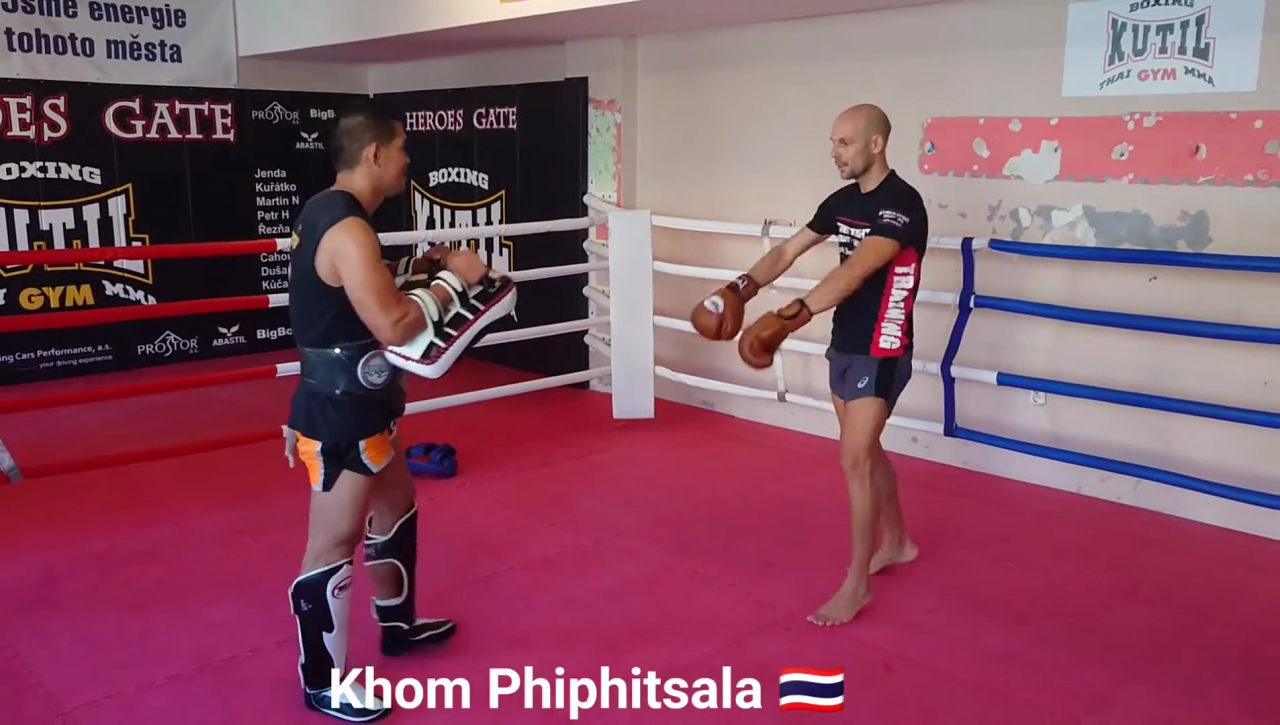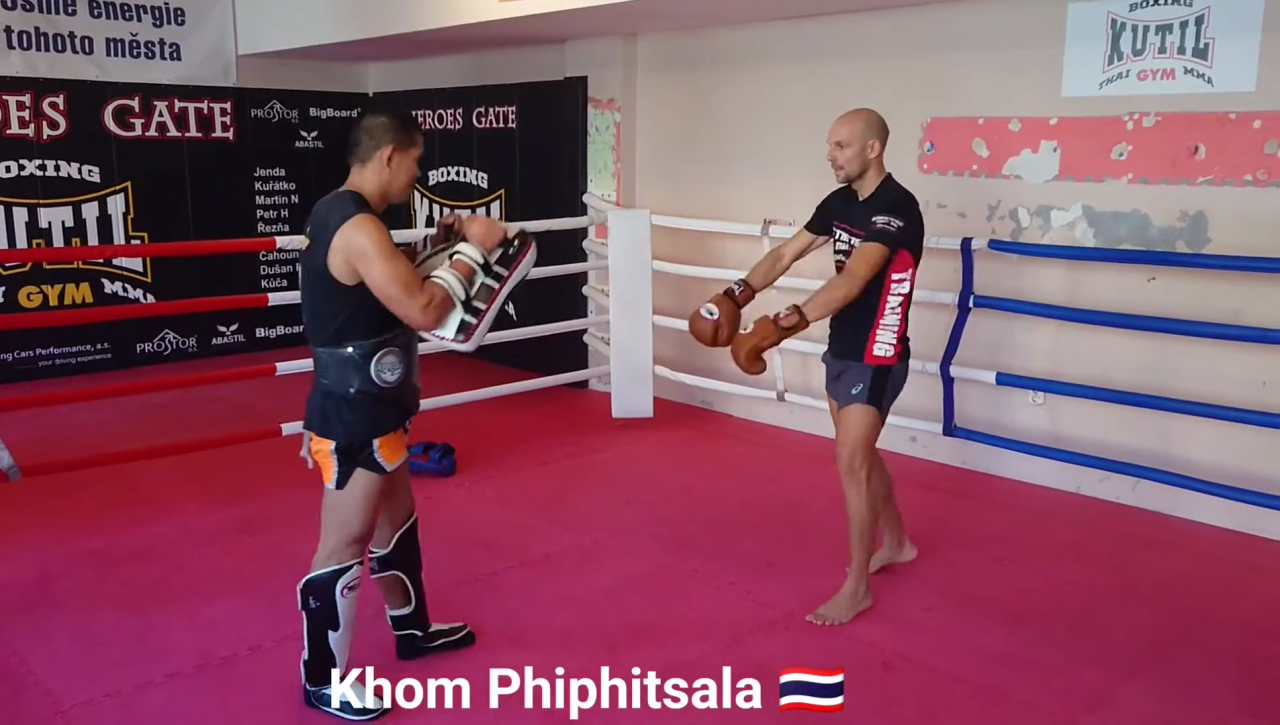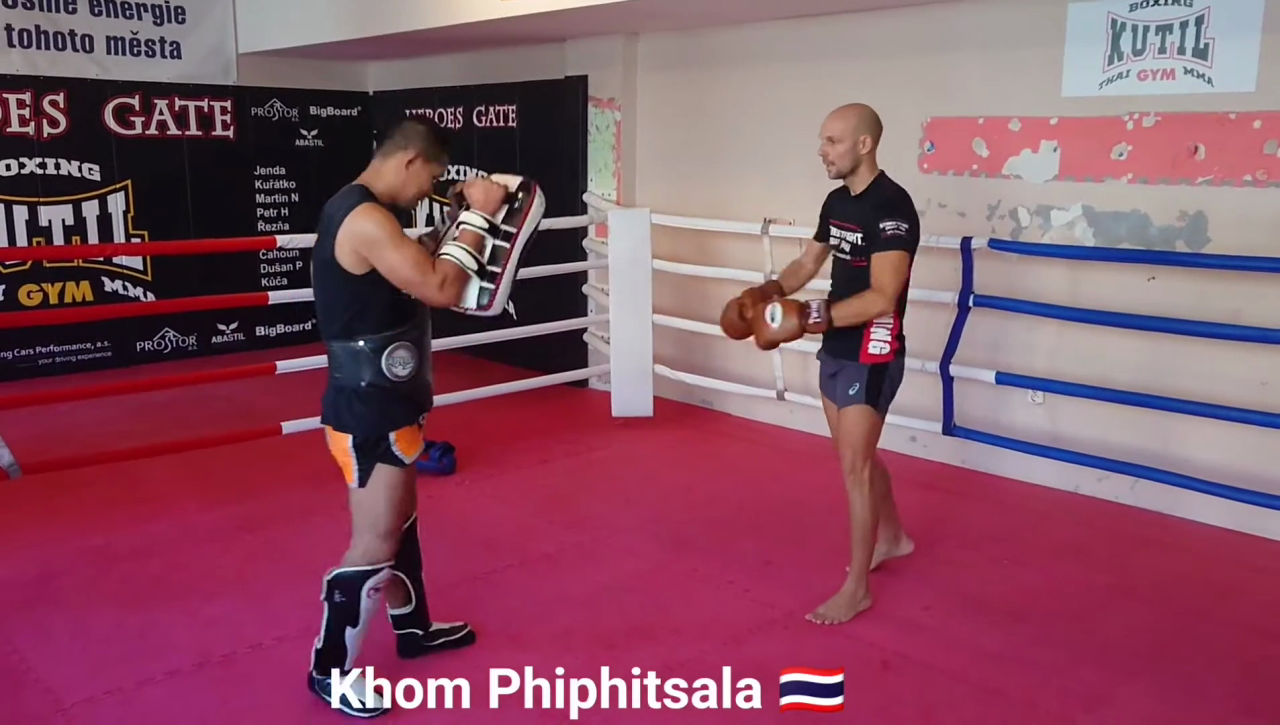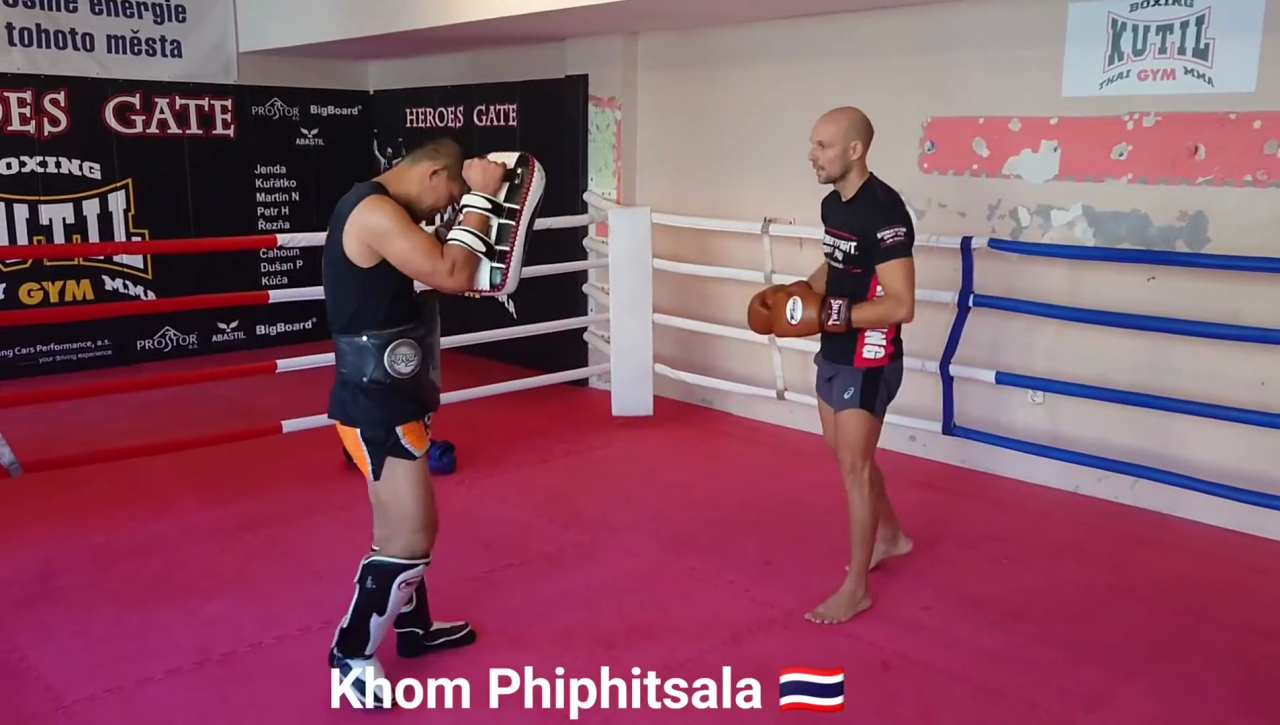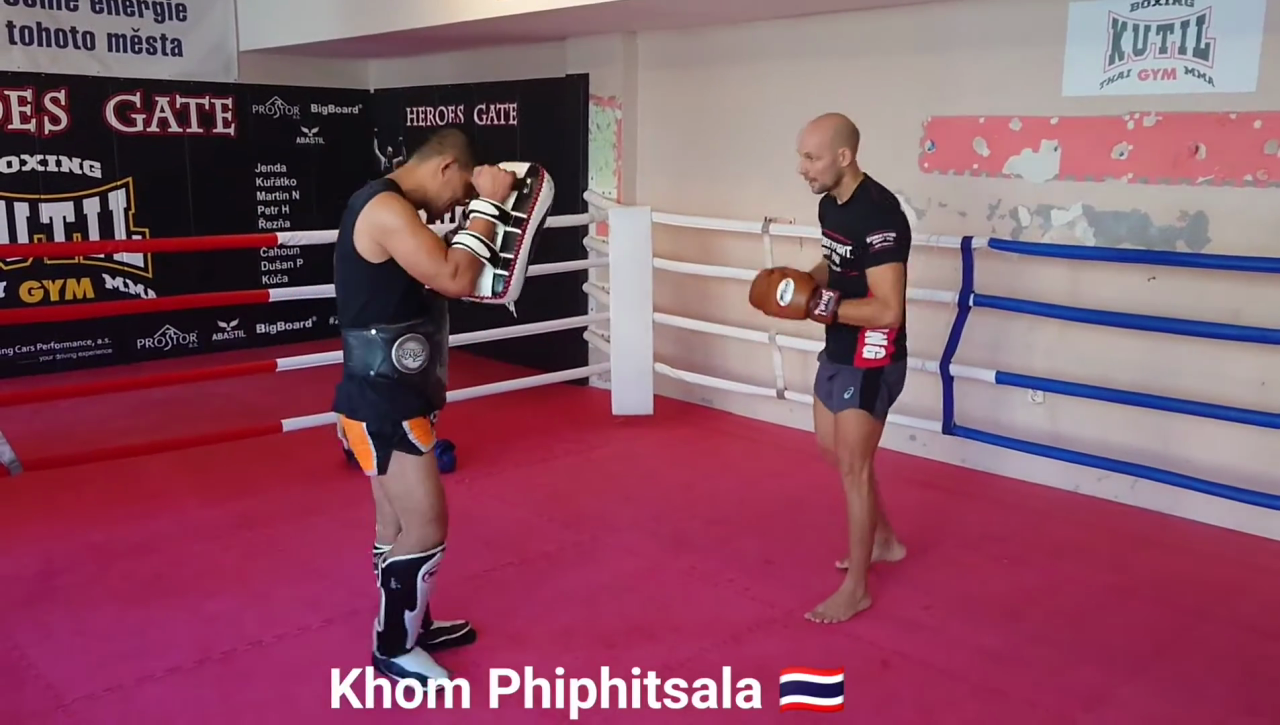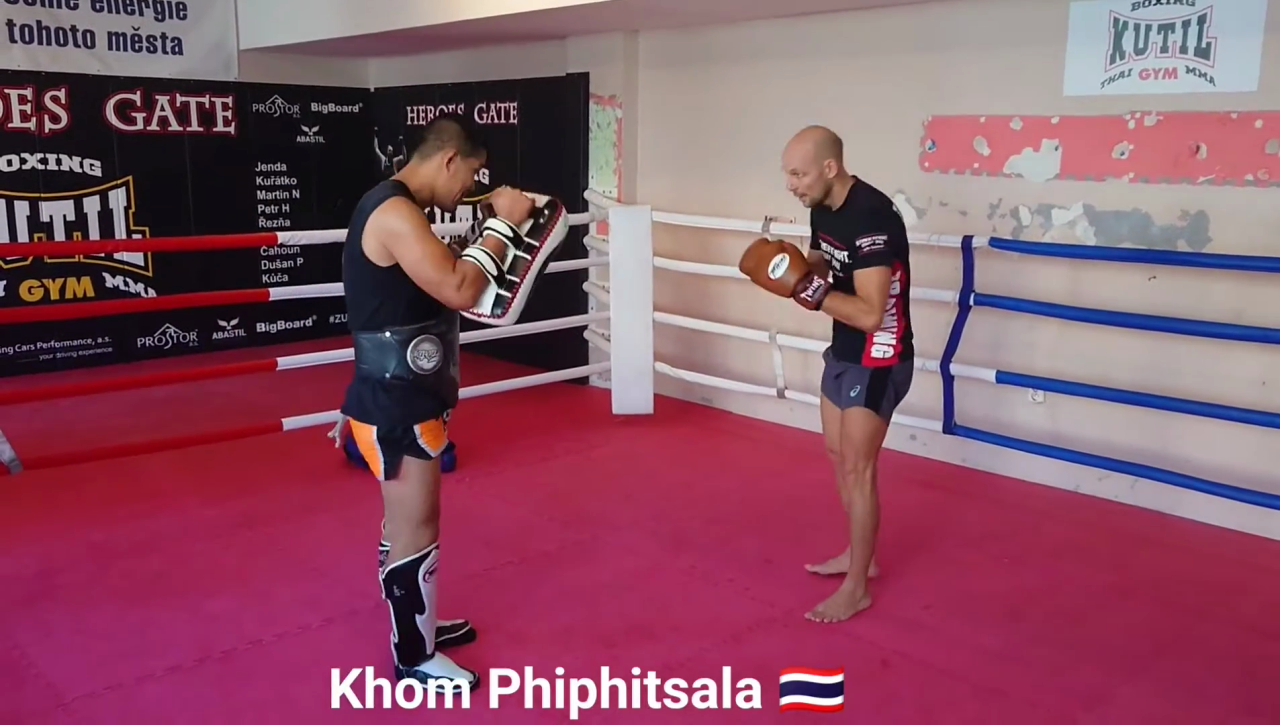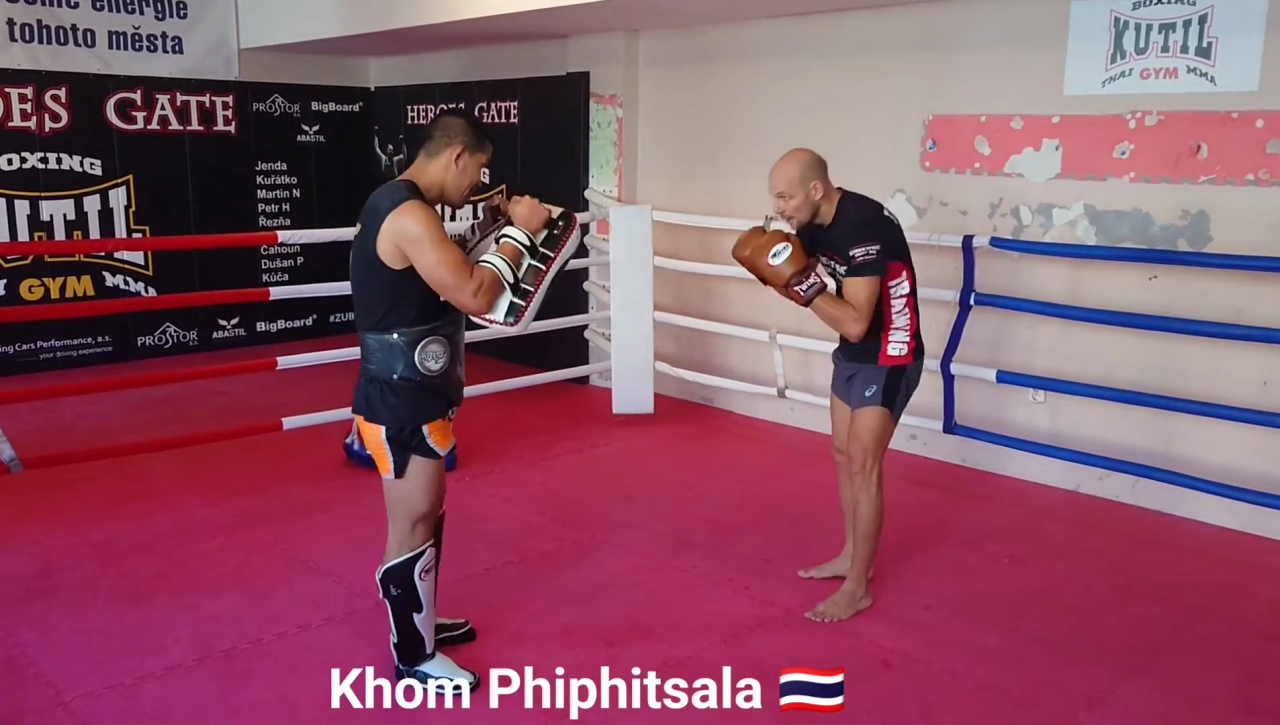
dt=0.1s
person 1, frame 1
left shoulder: (332, 213)
right shoulder: (346, 231)
right elbow: (393, 327)
left wrist: (430, 270)
right wrist: (454, 280)
left hip: (355, 405)
right hip: (340, 414)
left knee: (396, 508)
right knee: (334, 545)
left ankle: (399, 623)
person 1, frame 2
left shoulder: (341, 213)
right shoulder: (359, 228)
left elbow: (389, 287)
right elbow: (423, 311)
left wrist: (442, 246)
right wrist: (469, 250)
left hip: (368, 404)
right hip: (355, 412)
left knee: (397, 517)
right knee: (344, 545)
left ankle: (412, 629)
person 1, frame 3
left shoulder: (362, 212)
right shoulder: (366, 218)
left elbow: (416, 276)
right elbow: (443, 288)
left wrist: (465, 227)
right wrist: (477, 216)
left hip: (382, 399)
right hip: (371, 407)
left knee: (397, 523)
right knee: (377, 541)
left ankle: (414, 627)
right ankle: (333, 669)
person 1, frame 4
left shoulder: (378, 210)
right shoulder: (375, 211)
left elbow: (432, 266)
right elbow: (454, 275)
left wrist: (477, 206)
right wrist: (479, 198)
left hip: (391, 396)
right hip: (378, 403)
left knee: (399, 525)
right knee: (412, 535)
left ankle: (414, 627)
right ankle: (352, 652)
person 1, frame 5
left shoulder: (391, 206)
right shoulder: (387, 209)
left elbow: (444, 269)
right elbow: (457, 280)
left wrist: (481, 210)
right wrist: (487, 203)
left hip: (393, 392)
right hip: (382, 399)
left knee: (400, 521)
right knee: (426, 528)
left ankle: (412, 625)
right ankle: (395, 651)
person 1, frame 6
left shoulder: (398, 207)
right shoulder: (395, 212)
left elbow: (442, 280)
right elbow: (461, 291)
left wrist: (496, 230)
right wrist: (502, 223)
left hip: (403, 393)
right hip: (394, 401)
left knee: (406, 521)
right knee: (417, 531)
left ankle: (416, 629)
right ankle: (416, 659)
person 1, frame 7
left shoulder: (395, 202)
right shoulder: (409, 216)
left elbow: (448, 277)
right elbow: (475, 296)
left wrist: (497, 229)
right wrist: (520, 233)
left hip: (403, 390)
right hip: (402, 400)
left knee: (425, 516)
right knee: (412, 528)
left ankle: (418, 620)
right ankle: (414, 658)
person 2, frame 1
left shoulder: (902, 203)
right shoulder: (843, 200)
left elbow: (853, 274)
right elbow: (787, 252)
left wrist: (788, 315)
right wrist: (738, 289)
left hip: (880, 355)
right hip: (845, 347)
left knee: (854, 462)
right knee: (866, 452)
left ankle: (856, 587)
right ankle: (897, 542)
person 2, frame 2
left shoulder: (897, 208)
right shoulder: (839, 202)
left elbow: (848, 283)
right elbow: (784, 255)
left wrist: (780, 326)
right wrist: (735, 296)
left hip: (875, 360)
right hip: (841, 352)
left knee: (851, 466)
right knee: (861, 454)
left ankle: (856, 588)
right ankle: (895, 542)
person 2, frame 3
left shoulder: (893, 207)
right shoulder: (835, 200)
left elbow: (881, 299)
right elbow: (808, 262)
left wrist: (803, 318)
right wrist: (767, 294)
left hip: (871, 357)
right hip: (837, 351)
left knee: (853, 467)
right knee: (857, 454)
left ankle: (855, 589)
right ankle: (892, 536)
person 2, frame 4
left shoulder: (884, 212)
right shoulder: (833, 203)
left elbow: (899, 307)
left wrist: (826, 315)
right wrist: (794, 294)
left hip: (868, 360)
right hip: (835, 354)
left knee: (852, 468)
right knee: (845, 455)
left ankle: (856, 589)
right ankle: (891, 535)
person 2, frame 5
left shoulder: (879, 214)
right shoulder: (831, 203)
left elbow: (888, 311)
left wrist: (817, 302)
right wrist: (794, 286)
left hip: (871, 361)
right hip: (838, 353)
left knee: (852, 467)
right knee: (833, 451)
left ankle: (855, 588)
right ankle: (883, 539)
person 2, frame 6
left shoulder: (872, 217)
right shoulder: (823, 209)
left elbow: (870, 313)
left wrist: (805, 286)
right wrist: (792, 272)
left hip: (878, 360)
right hip: (843, 352)
left knee: (856, 467)
right knee: (837, 453)
left ankle: (856, 588)
right ankle: (858, 553)
person 2, frame 7
left shoulder: (863, 226)
right shoulder: (812, 223)
left elbow: (855, 323)
right elbow: (797, 283)
left wrist: (803, 282)
right wrist: (774, 270)
left hip: (887, 359)
right hip: (851, 355)
left knee: (863, 466)
right knee: (843, 454)
left ankle: (857, 587)
right ankle: (851, 555)
